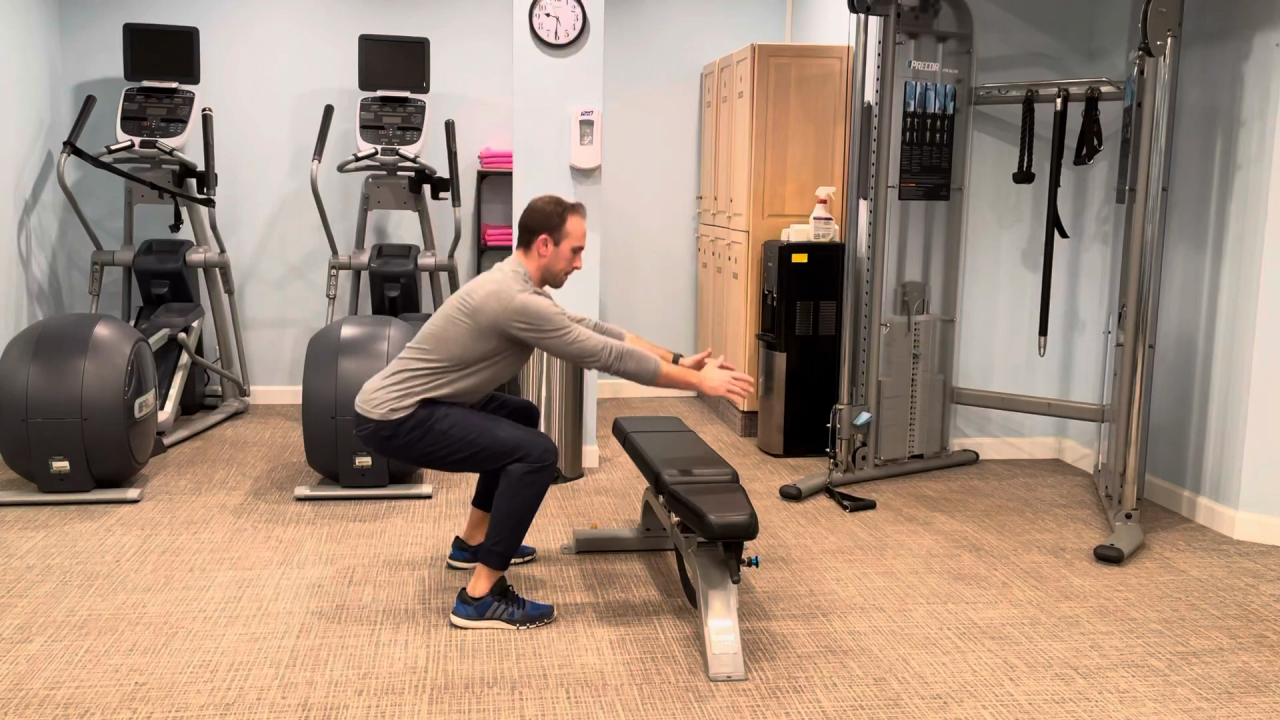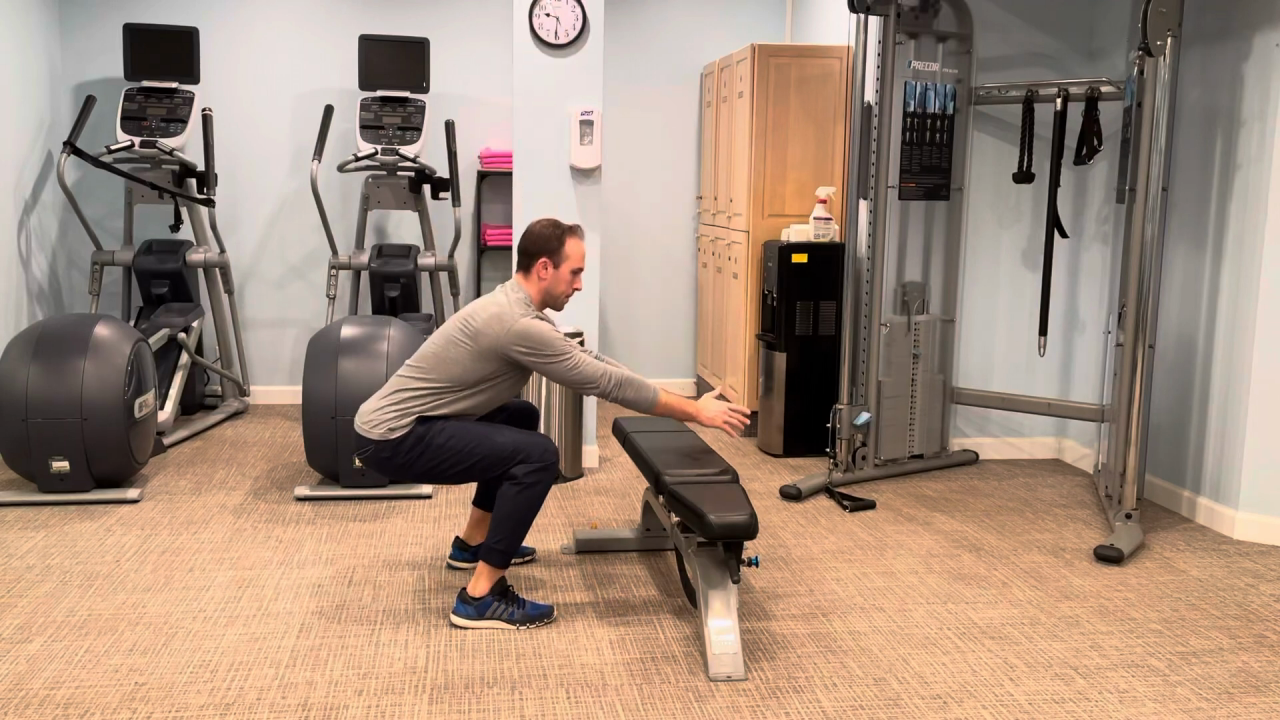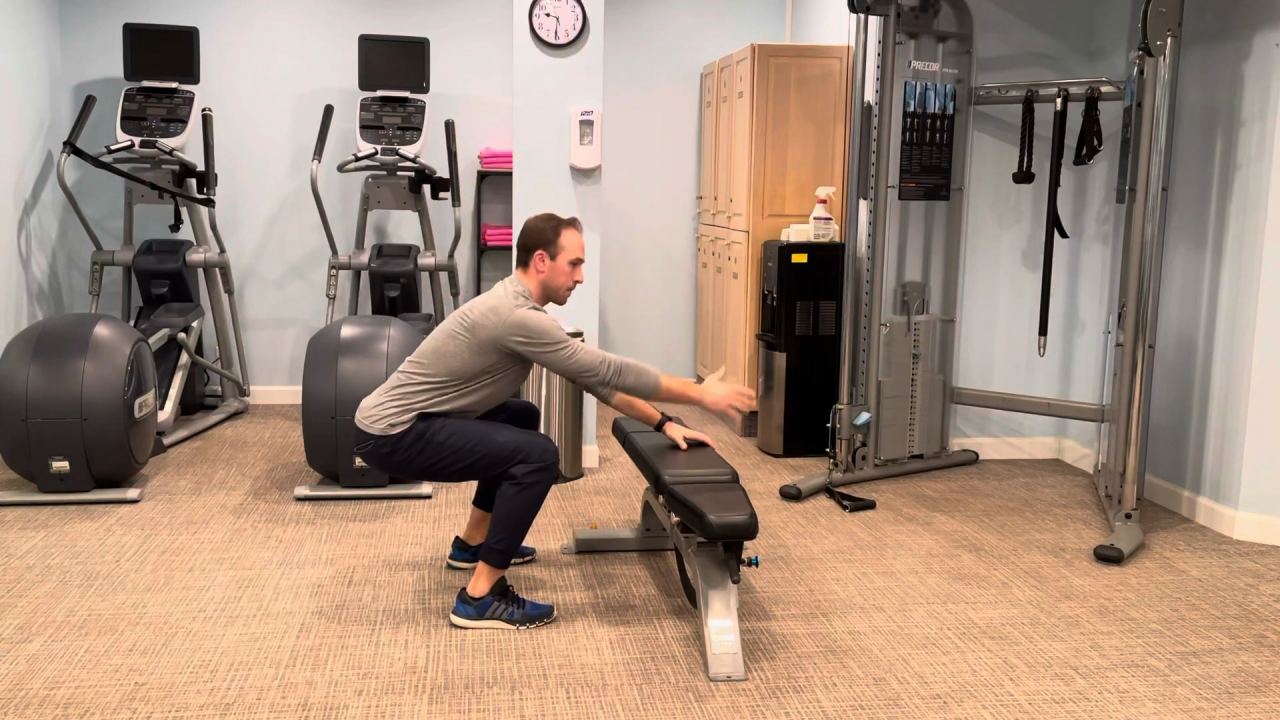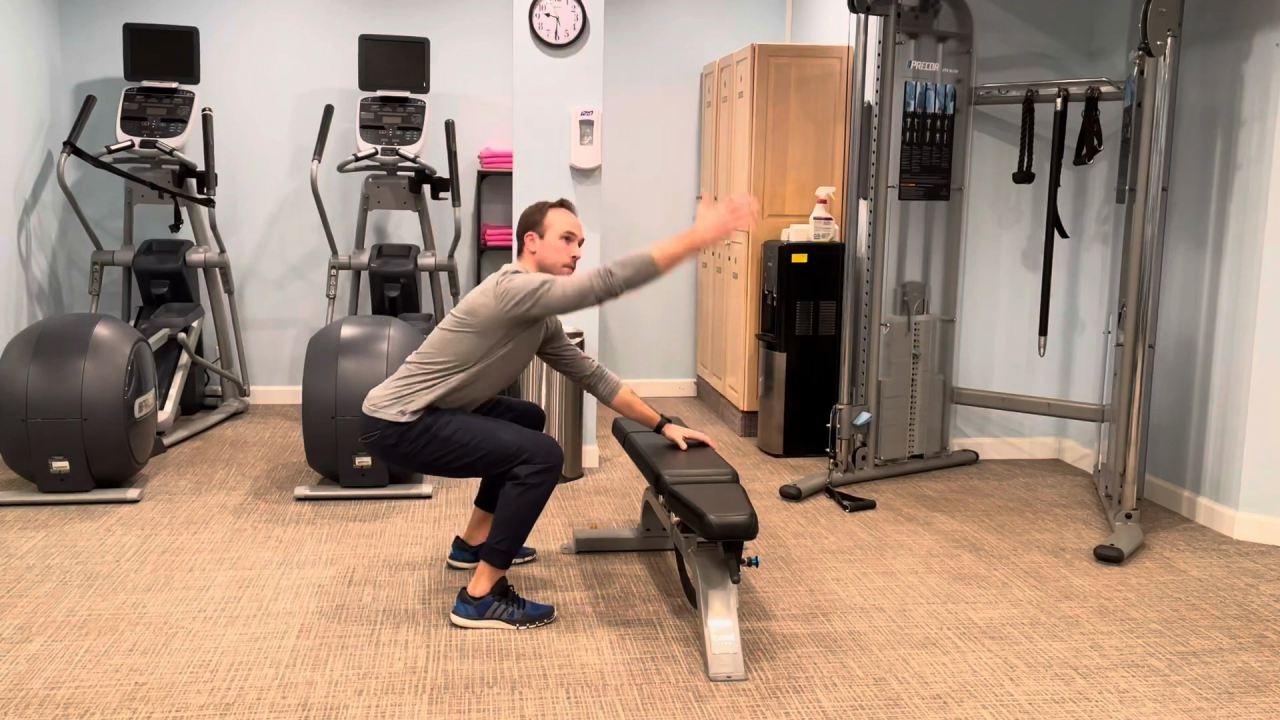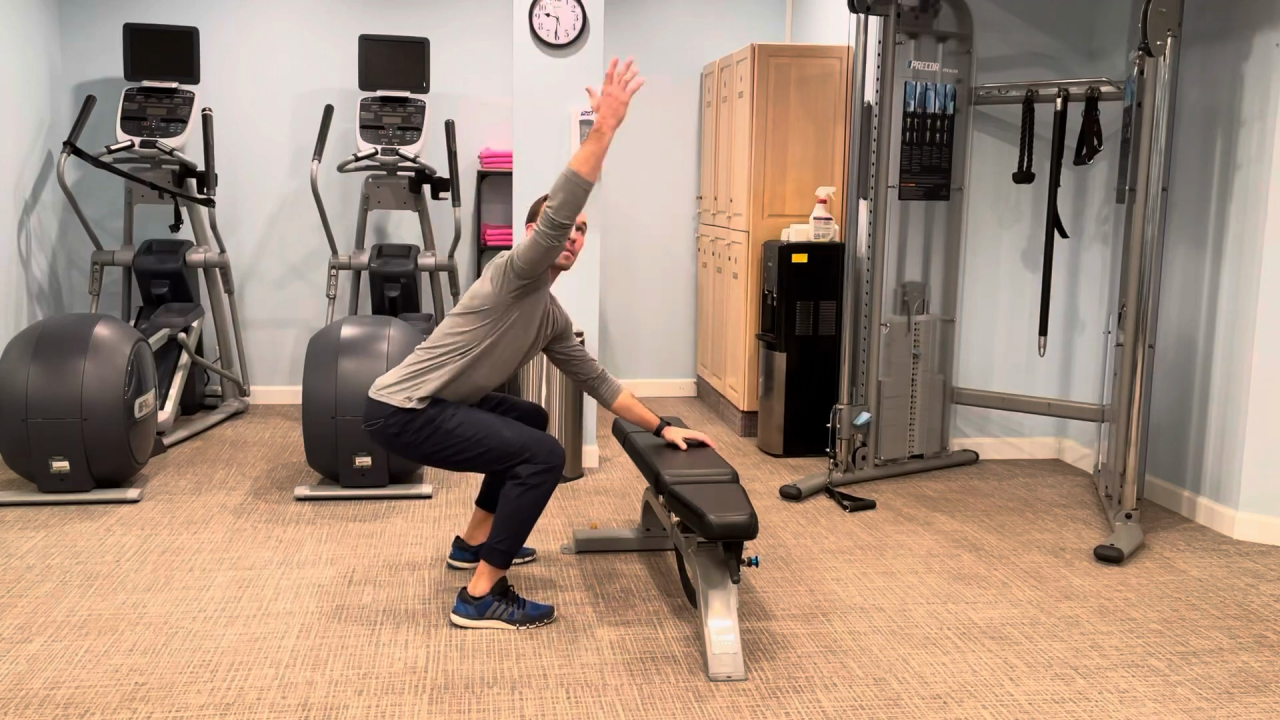
dt=0.3s
person 1, frame 1
left shoulder: (516, 286)
right shoulder: (516, 302)
left elbow: (593, 330)
right elbow: (606, 356)
left wrist: (678, 359)
right wrist: (698, 382)
left hip: (406, 401)
right hip: (393, 418)
left knee: (520, 419)
right knee: (535, 453)
left ankle: (473, 541)
right ankle: (481, 596)
person 1, frame 2
left shoulder: (517, 308)
right shoulder: (518, 325)
left elbow: (591, 363)
right elbow: (606, 383)
left wrist: (678, 404)
right wrist: (695, 410)
left hip: (398, 422)
right hip: (390, 439)
left knee: (520, 418)
right knee: (537, 454)
left ankle: (473, 542)
right ankle: (480, 597)
person 1, frame 3
left shoulder: (518, 307)
right shoulder: (516, 317)
left elbow: (592, 375)
right elbow: (607, 371)
left wrist: (663, 423)
right wrist: (700, 394)
left hip: (404, 419)
right hip: (391, 434)
left knee: (521, 419)
right knee: (536, 455)
left ankle: (473, 542)
right ankle: (480, 596)
person 1, frame 4
left shoulder: (539, 319)
right shoulder: (517, 291)
left elbow: (595, 376)
right elbow: (607, 283)
left wrist: (663, 424)
right wrist: (699, 236)
left hip: (425, 419)
right hip: (396, 426)
left knee: (527, 421)
right knee: (540, 457)
left ankle: (475, 544)
right ankle: (481, 597)
person 1, frame 5
left shoulder: (549, 316)
right shoulder: (511, 276)
left elbow: (596, 379)
right elbow: (556, 216)
left wrist: (662, 427)
right wrist: (603, 128)
left hip: (431, 405)
right hip: (400, 412)
left knee: (529, 425)
right knee: (542, 455)
left ankle: (474, 542)
right ankle: (481, 596)
